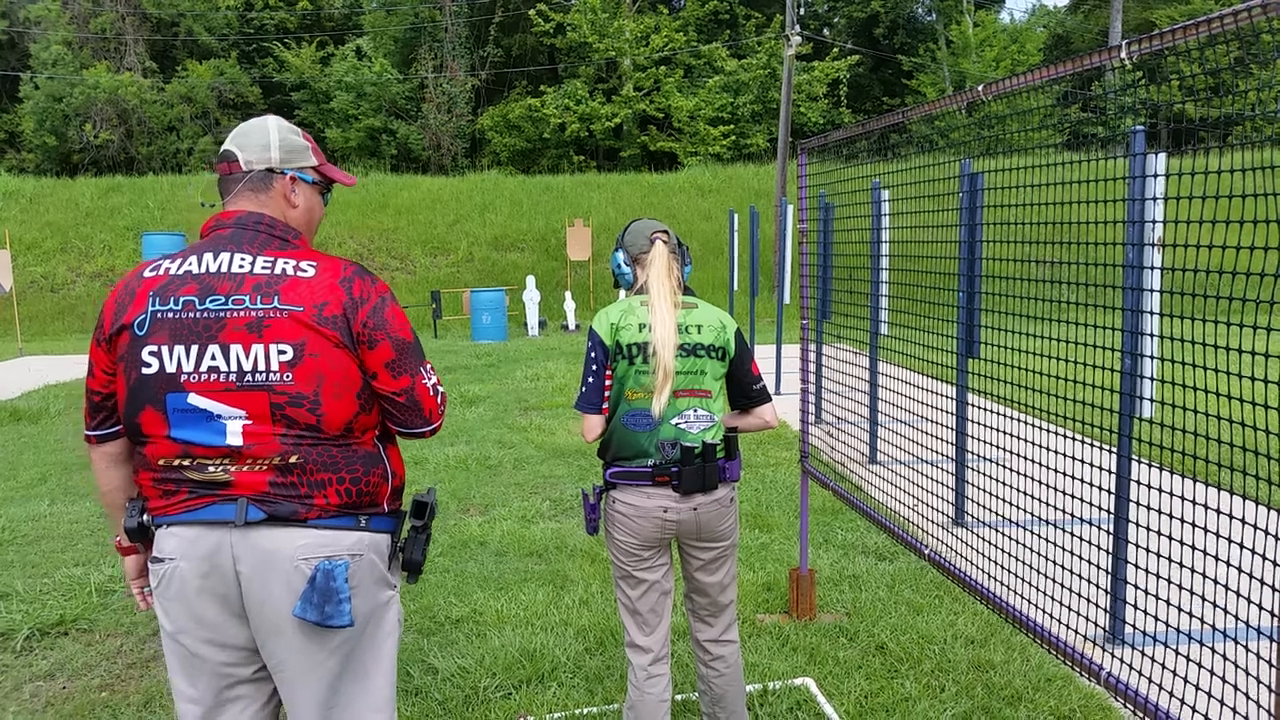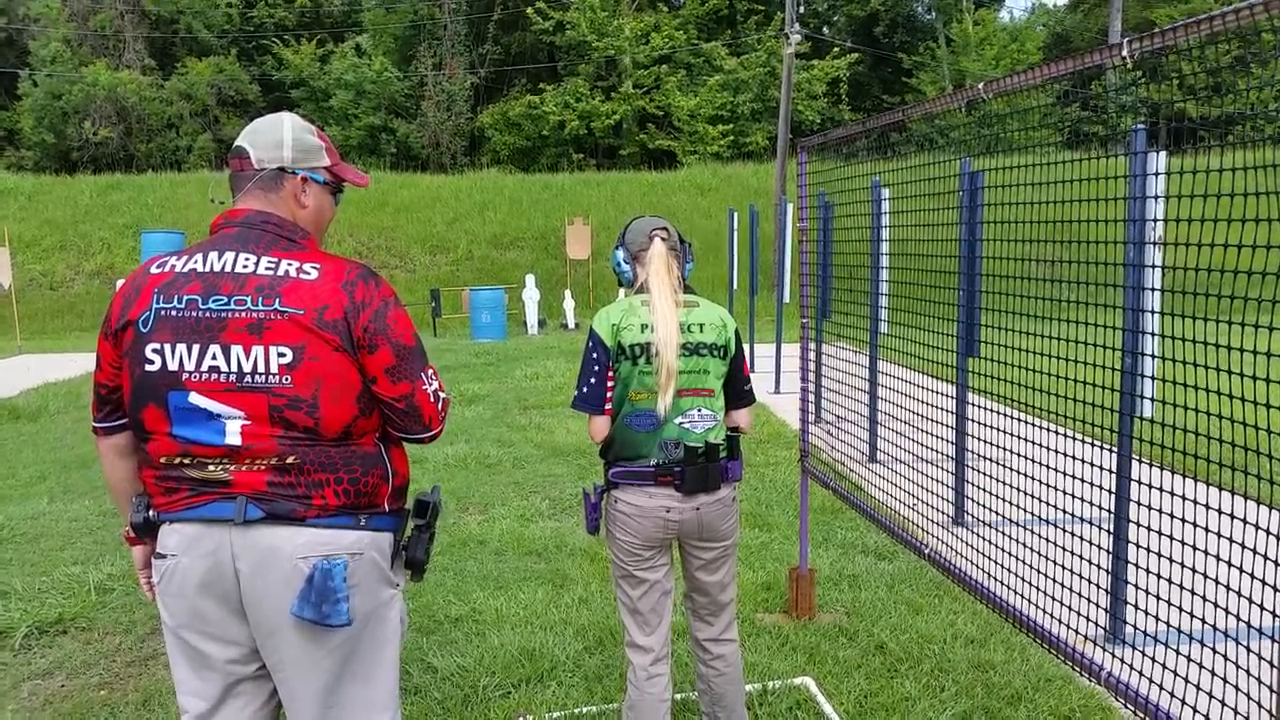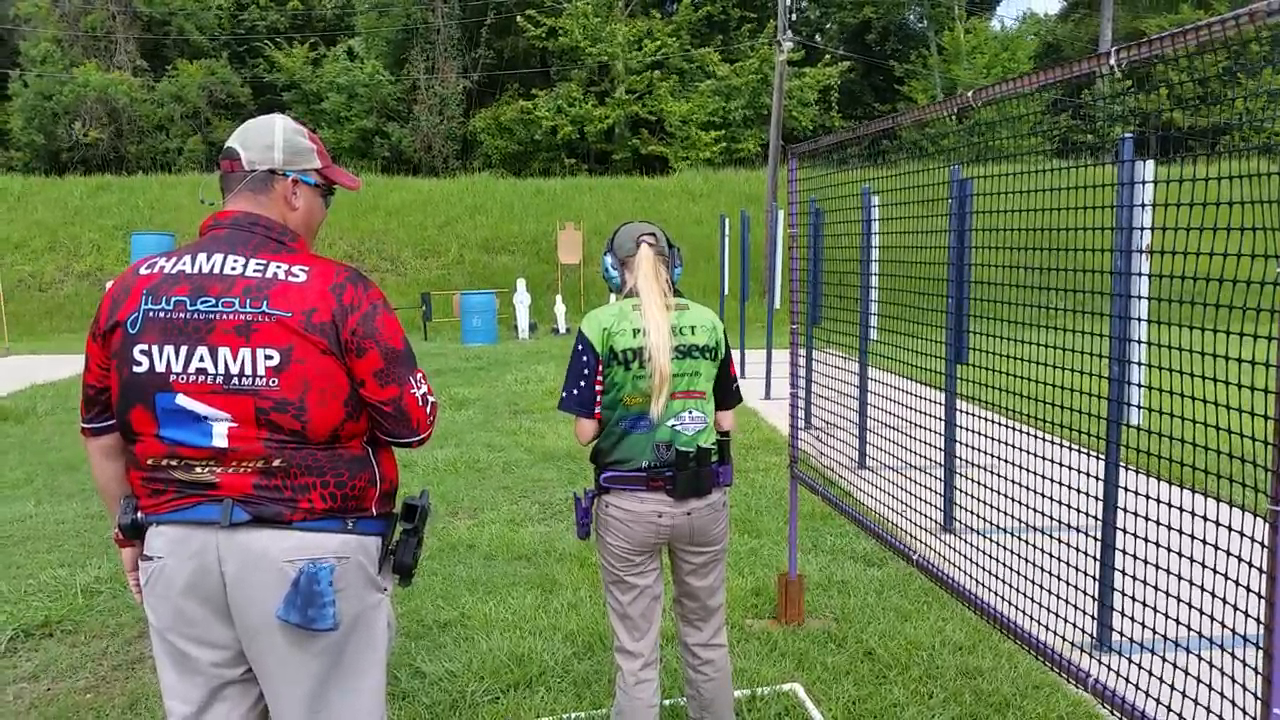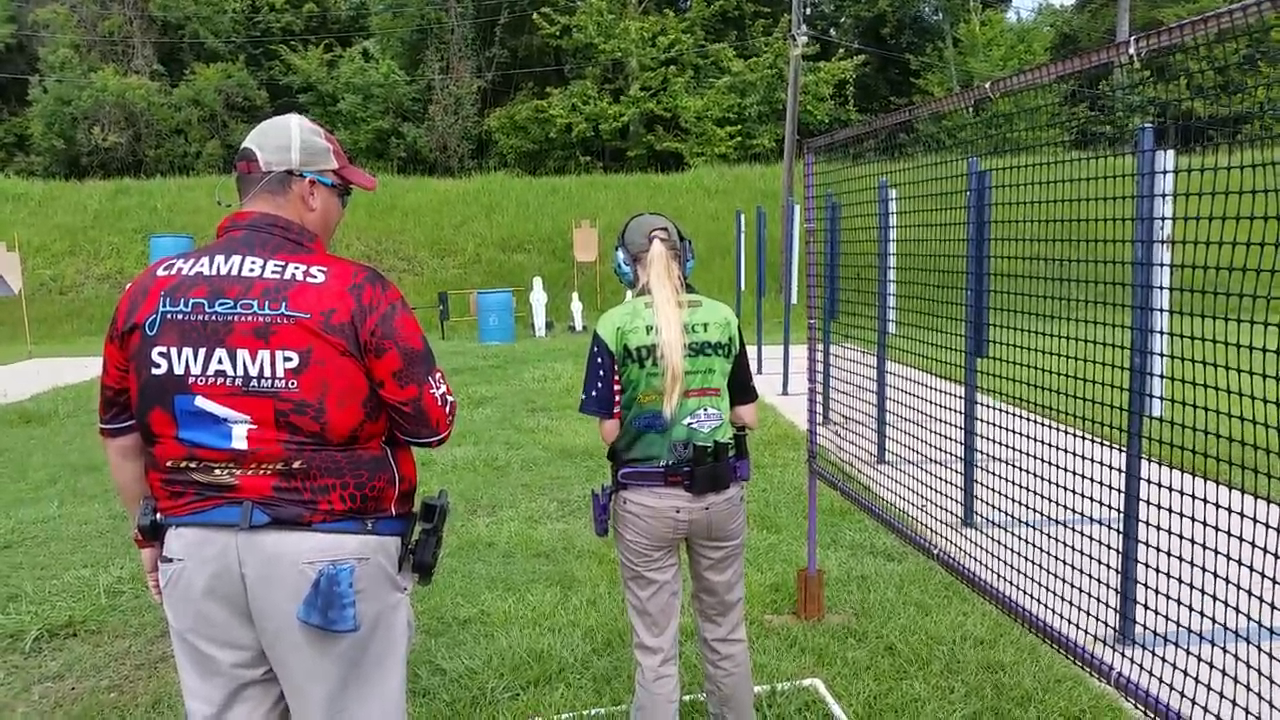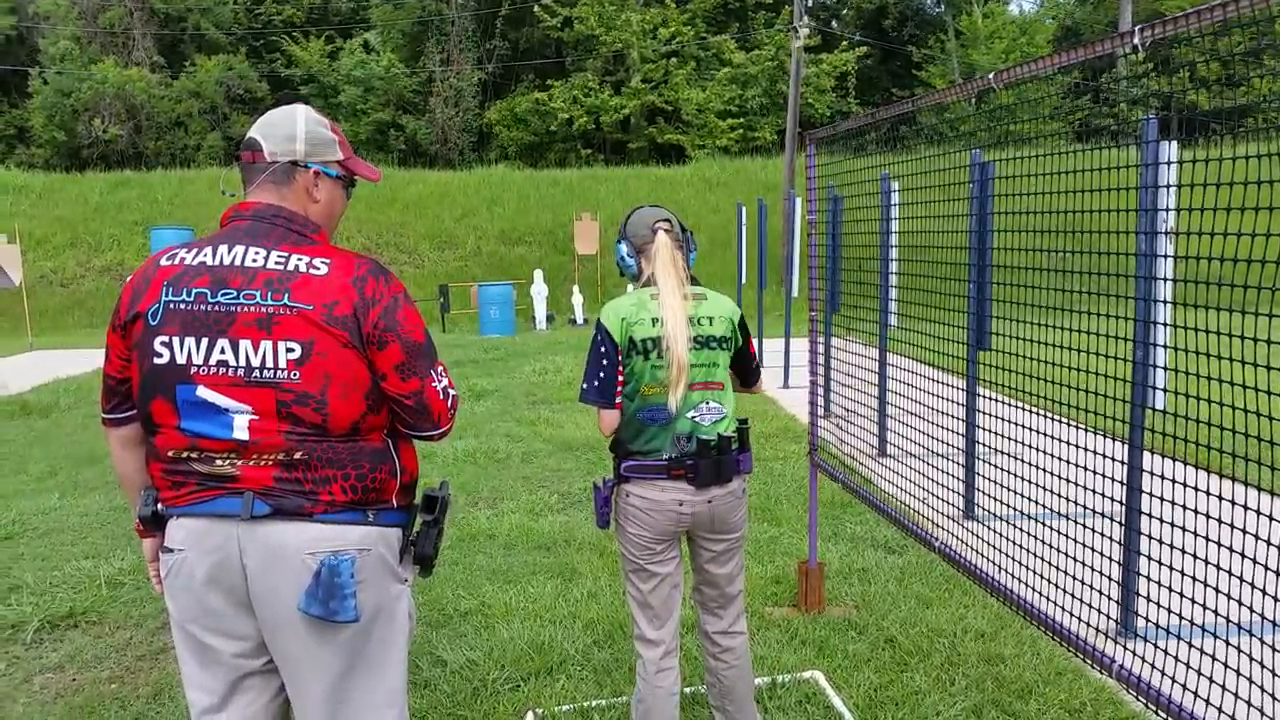
dt=1s
person 1, frame 1
left shoulder: (134, 293)
right shoulder: (345, 286)
left elbow: (106, 442)
right elbow: (422, 417)
left wrist: (133, 541)
left hip: (188, 547)
right hip: (321, 549)
person 1, frame 2
left shoulder: (142, 289)
right shoulder: (349, 288)
left elbow: (113, 435)
right elbow: (424, 421)
left wrist: (142, 531)
left hip: (189, 544)
right hip: (321, 547)
person 1, frame 3
left shoulder: (131, 289)
right shoulder: (338, 290)
left elbow: (102, 436)
right elbow: (412, 424)
left wrist: (131, 533)
left hip: (176, 546)
right hip: (308, 550)
person 1, frame 4
left shoulder: (148, 291)
right shoulder: (356, 291)
left elbow: (121, 437)
right elbow: (432, 425)
left wrist: (151, 535)
left hip: (197, 549)
right hip: (328, 553)
person 1, frame 5
left shoulder: (151, 280)
right shoulder: (359, 283)
left elbow: (123, 426)
right elbow: (434, 418)
left wrist: (152, 525)
left hip: (197, 539)
right hip: (329, 544)
person 2, frame 1
left shoulder: (612, 321)
right shoulder: (719, 321)
left elbow: (592, 430)
right elbow: (765, 416)
left hip: (636, 500)
right hip: (711, 495)
left knee: (647, 646)
right knee: (718, 632)
person 2, frame 2
left shoulder: (612, 321)
right shoulder: (719, 320)
left elbow: (599, 430)
right elbow: (741, 420)
left hip: (638, 499)
right hip: (712, 493)
left knee: (647, 646)
right knee: (718, 632)
person 2, frame 3
left shoulder: (601, 325)
right shoulder: (708, 321)
left elbow: (585, 431)
right elbow: (726, 420)
left hip: (630, 503)
right hip: (703, 497)
left knee: (637, 650)
right knee: (708, 637)
person 2, frame 4
left shoulder: (615, 325)
right shoulder: (722, 317)
left elbow: (610, 431)
right elbow: (747, 417)
left hip: (648, 499)
right hip: (720, 492)
left knee: (655, 646)
right knee: (726, 631)
person 2, frame 5
left shoulder: (620, 314)
right shoulder: (724, 309)
left elbow: (609, 422)
right elbow: (752, 384)
left hip: (650, 492)
right hip: (722, 486)
left knee: (656, 638)
right knee: (726, 624)
